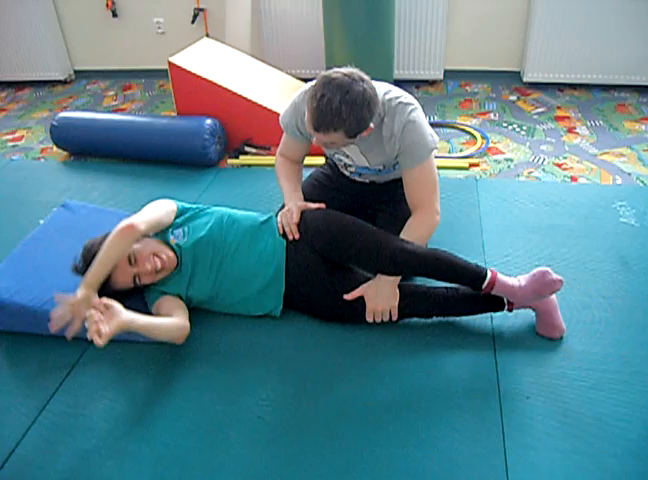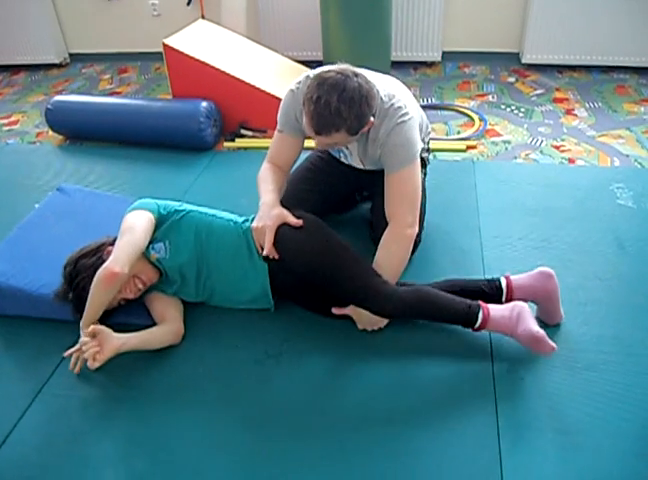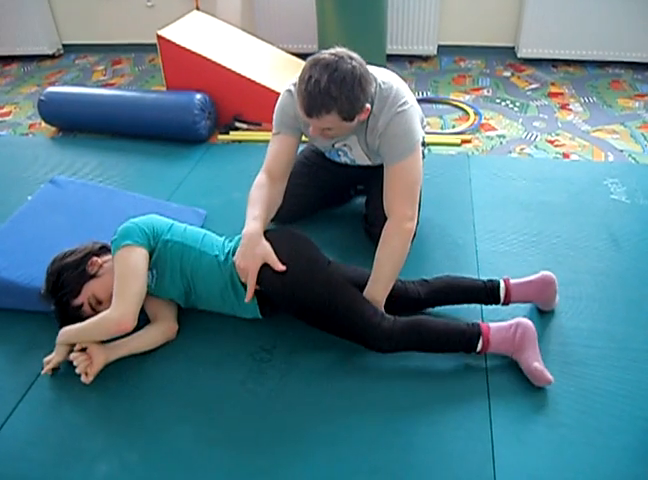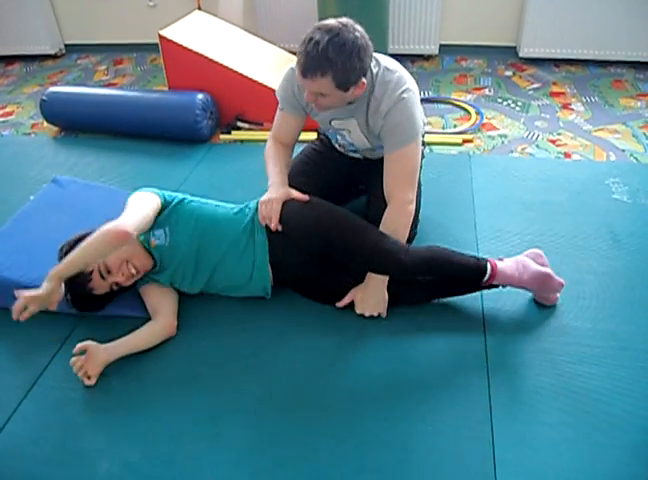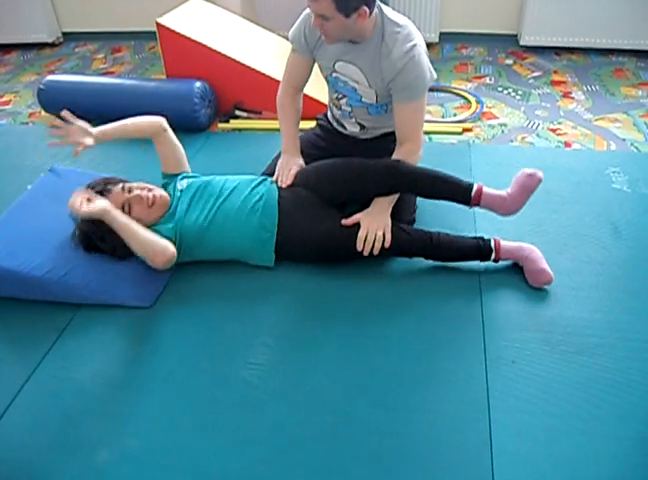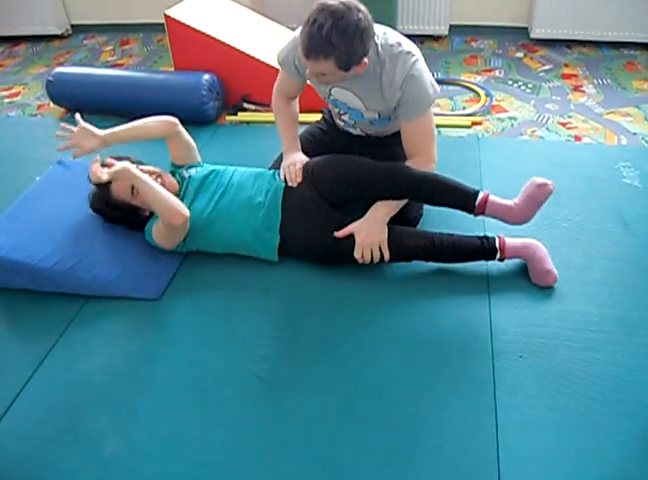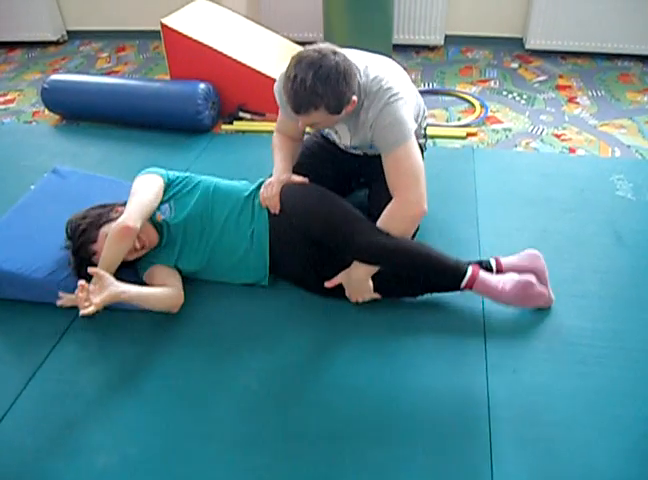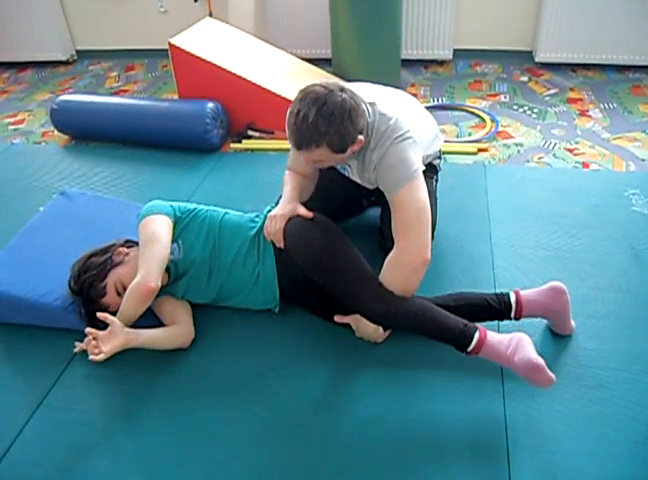
dt=0.7s
person 1, frame 1
left shoulder: (167, 211)
right shoulder: (162, 292)
left elbow: (129, 227)
right elbow: (178, 329)
left wrist: (84, 292)
right wrist: (122, 319)
left hip: (297, 240)
right hip: (294, 293)
left knee: (400, 256)
right knee: (412, 303)
left ankle: (510, 286)
right ankle: (518, 302)
person 1, frame 2
left shoulder: (142, 213)
right shoulder: (156, 287)
left elbow: (113, 269)
right elbow: (172, 329)
left wrist: (86, 323)
right wrist: (114, 342)
left hip: (283, 245)
right hip: (282, 289)
left knee: (385, 299)
right knee: (394, 304)
left ankle: (500, 315)
right ankle: (518, 286)
person 1, frame 3
left shoulder: (130, 235)
right shoulder: (147, 281)
left elbow: (123, 319)
right elbow: (166, 326)
left wrist: (68, 335)
right wrist: (104, 352)
left hip: (273, 266)
right hip: (268, 290)
left knee: (380, 331)
right knee: (408, 295)
left ankle: (503, 336)
right ankle: (516, 288)
person 1, frame 4
left shoulder: (146, 199)
right shoulder: (152, 277)
left elbow: (119, 229)
right elbow: (165, 323)
left wrist: (54, 278)
right wrist: (105, 351)
left hip: (282, 228)
right hip: (281, 275)
left knee: (398, 260)
right knee: (397, 292)
left ankle: (506, 268)
right ankle: (510, 271)
person 1, frame 5
left shoulder: (176, 180)
right shoulder: (153, 248)
left elbow: (158, 125)
right elbow: (164, 253)
left wrist: (97, 134)
right wrist: (107, 214)
left hip: (287, 190)
right hip: (289, 238)
left knee: (389, 172)
right knee: (400, 241)
left ankle: (496, 197)
right ankle: (503, 249)
person 1, frame 6
left shoulder: (185, 171)
right shoulder: (161, 232)
left elbow: (170, 124)
right elbow: (178, 215)
left wrist: (101, 137)
right wrist: (123, 169)
left hip: (296, 184)
right hip: (294, 236)
left knee: (393, 176)
right knee: (403, 245)
left ankle: (502, 207)
right ankle: (508, 248)
person 1, frame 7
left shoulder: (149, 180)
right shoulder: (155, 262)
left elbow: (130, 224)
right elbow: (172, 299)
left wrist: (101, 278)
right wrist: (110, 291)
left hip: (279, 206)
right hip: (279, 260)
left knee: (368, 244)
right knee: (386, 283)
left ankle: (498, 273)
right ankle: (501, 270)
person 1, frame 8
left shoulder: (153, 217)
right shoulder: (167, 295)
left elbow: (147, 282)
right elbow: (182, 333)
left wrist: (122, 326)
right wrist: (123, 336)
left hip: (287, 239)
right hip: (286, 289)
left knee: (374, 302)
right knee: (375, 316)
left ankle: (511, 320)
right ankle: (522, 303)
person 2, frame 1
left shoulder: (405, 120)
right shoulder: (305, 102)
left elbow: (428, 211)
right elbow: (286, 158)
left wrist: (387, 280)
right wrist: (293, 200)
left hip: (395, 181)
right hip: (342, 174)
right knee: (285, 230)
left ankle: (374, 217)
right ankle: (360, 214)
person 2, frame 2
left shoulder: (398, 121)
right shoulder: (299, 94)
left elbow: (404, 225)
right elbow: (274, 164)
right wrist: (268, 205)
left hip: (399, 160)
right hip: (339, 159)
left knee: (401, 247)
right knee: (282, 220)
left ankle: (373, 197)
right ankle: (359, 194)
person 2, frame 3
left shoulder: (397, 112)
right shoulder: (294, 98)
left elbow: (402, 220)
right elbow: (271, 176)
left wrist: (372, 301)
right wrist: (253, 230)
left hip: (389, 160)
right hip: (332, 156)
left knee: (384, 231)
right knee: (280, 209)
left ankle: (369, 190)
right ankle: (352, 188)
person 2, frame 4
left shoulder: (397, 97)
right shoulder: (299, 77)
left elbow: (401, 203)
right elbow: (279, 141)
left wrist: (376, 283)
right wrist: (277, 185)
left hip: (390, 155)
right hip: (335, 148)
left knee: (396, 237)
right knee: (280, 210)
left ankle: (367, 189)
right ankle: (355, 187)
person 2, frame 5
left shoulder: (405, 49)
right shoulder: (312, 23)
left elbow: (410, 145)
right elbow: (290, 90)
left wrist: (381, 208)
right wrist: (291, 152)
left hip: (387, 140)
right hip: (334, 131)
left knee: (392, 224)
person 2, frame 6
left shoulder: (405, 67)
right shoulder: (304, 45)
left elbow: (422, 160)
right elbow: (283, 96)
left wrist: (377, 219)
right wrist: (291, 150)
left hip: (392, 137)
right hip: (338, 129)
left knee: (400, 220)
person 2, frame 7
left shoulder: (389, 102)
right shoulder: (295, 83)
left elbow: (413, 205)
right elbow: (286, 134)
left wrist: (360, 271)
right wrist: (280, 174)
left hip: (387, 150)
right hip: (337, 151)
person 2, frame 8
left shoulder: (397, 143)
right shoulder: (303, 119)
left elbow: (417, 253)
right elbow: (299, 171)
right wrist: (288, 202)
left hip: (415, 162)
left knee: (406, 256)
right knee: (290, 225)
